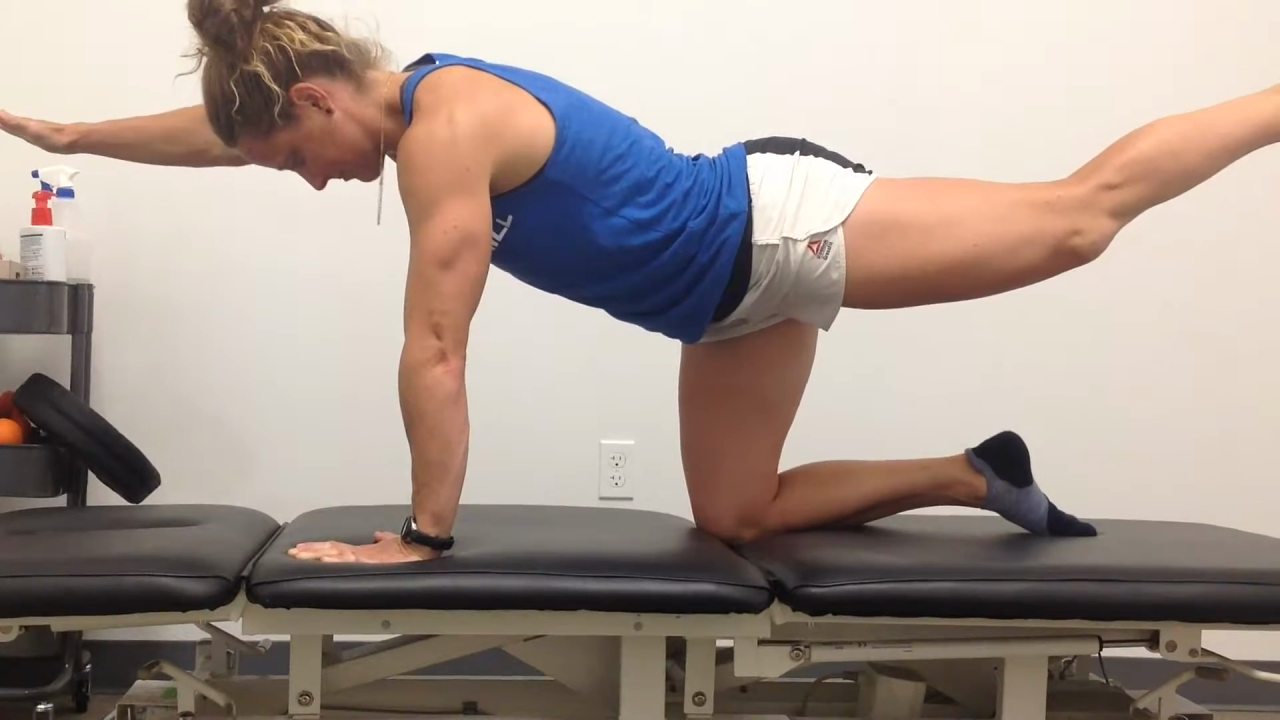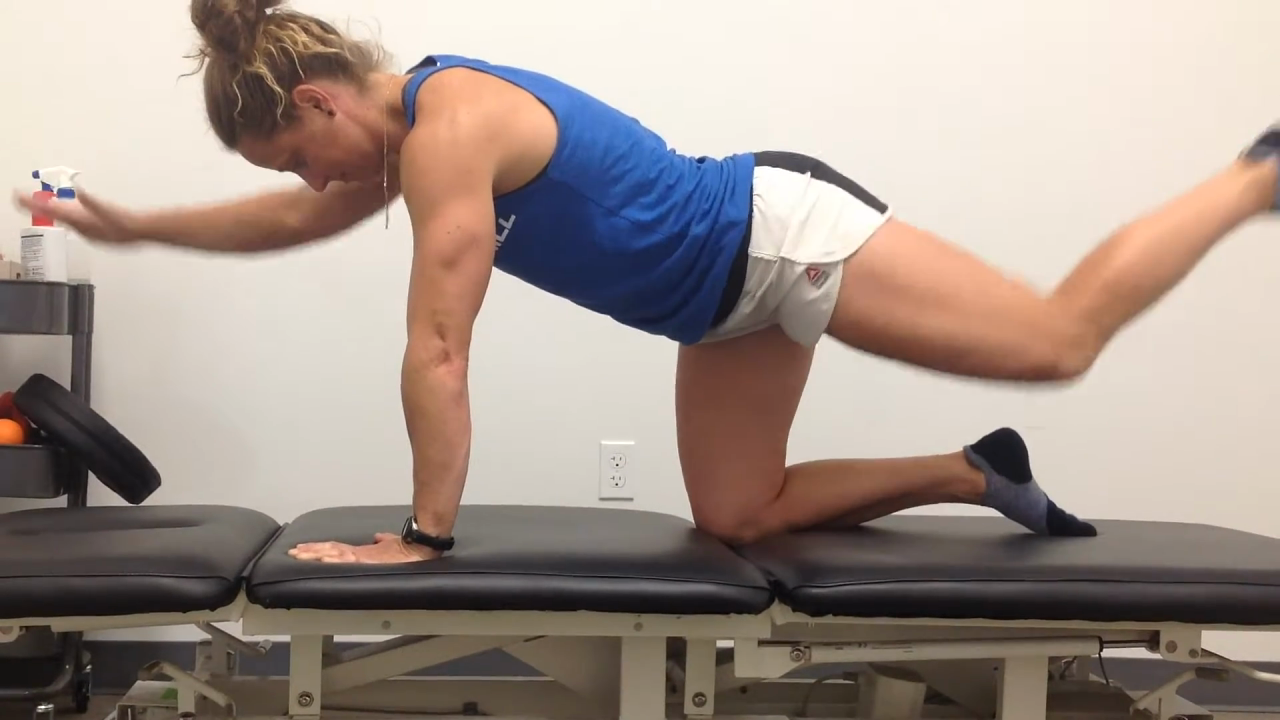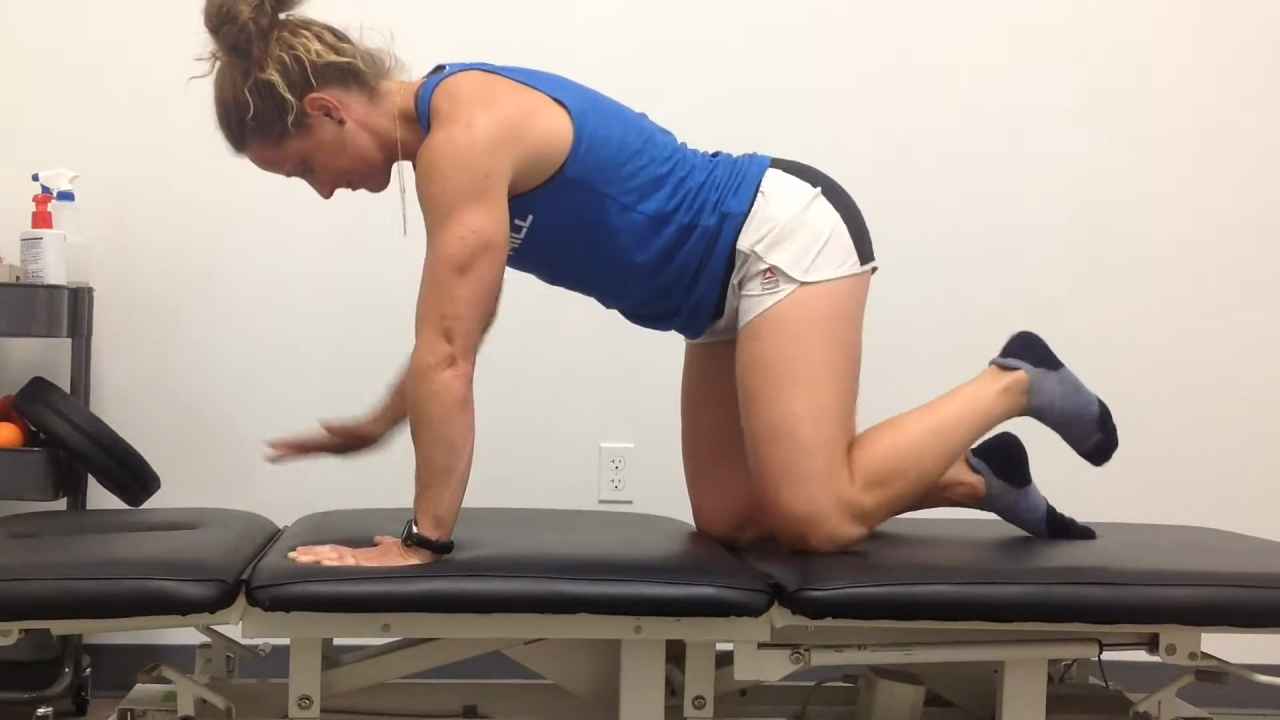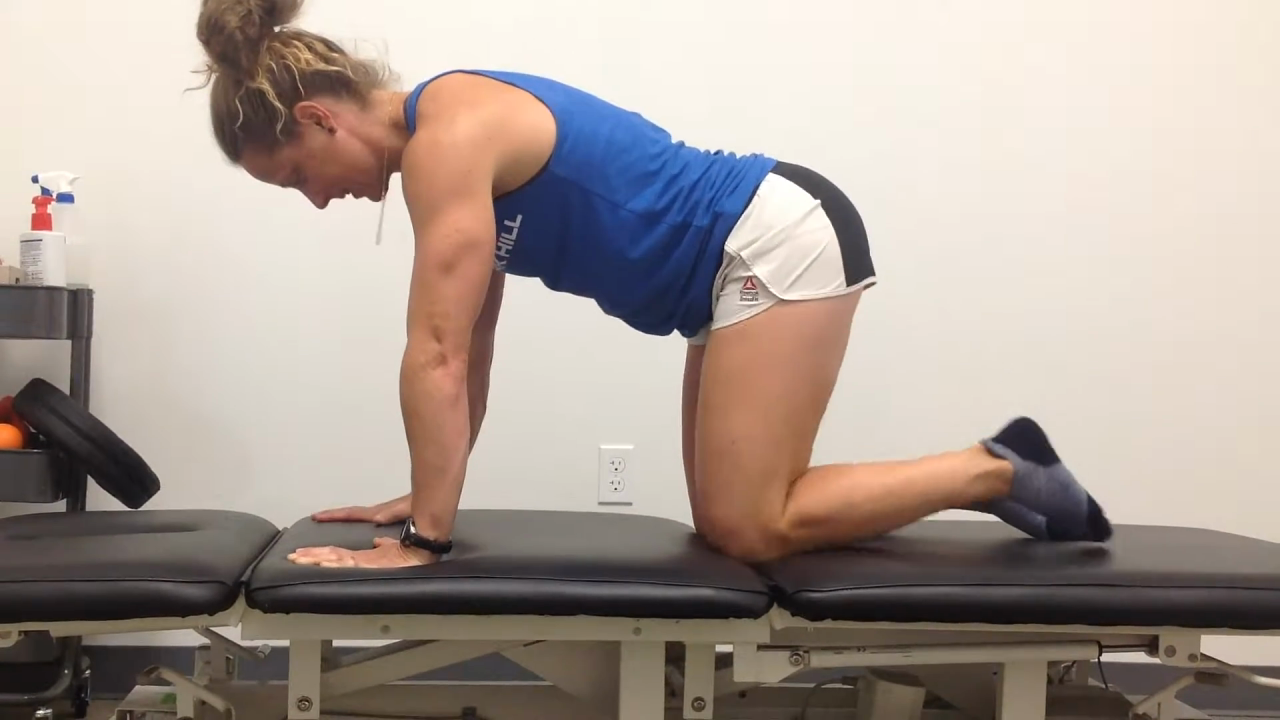
dt=0.5s
person 1, frame 1
left shoulder: (442, 128)
left elbow: (434, 354)
right elbow: (226, 130)
left wrist: (423, 533)
left hip: (781, 219)
right hip: (738, 278)
left knee: (1077, 214)
right knee: (738, 517)
right ankle: (976, 476)
person 1, frame 2
left shoulder: (445, 130)
right shoulder: (406, 123)
left elbow: (437, 356)
right elbow: (294, 215)
left wrist: (424, 533)
right wrist: (133, 223)
left hip: (784, 235)
right hip: (736, 290)
left knee: (1060, 337)
right knee: (738, 517)
right ankle: (976, 474)
person 1, frame 3
left shoulder: (462, 133)
right shoulder: (447, 132)
left elbow: (445, 354)
right elbow: (463, 331)
left wrist: (425, 535)
right wrist: (374, 426)
left hip: (786, 232)
right hip: (738, 268)
left knee: (817, 516)
right knee: (734, 520)
left ankle: (1012, 384)
right ankle: (981, 477)
person 1, frame 4
left shoulder: (447, 136)
right shoulder: (455, 143)
left elbow: (435, 356)
right elbow: (471, 351)
left wrist: (425, 537)
right wrist: (428, 493)
left hip: (780, 240)
right hip: (744, 261)
left knee: (751, 528)
right knee: (729, 520)
left ankle: (997, 467)
right ankle: (981, 482)
